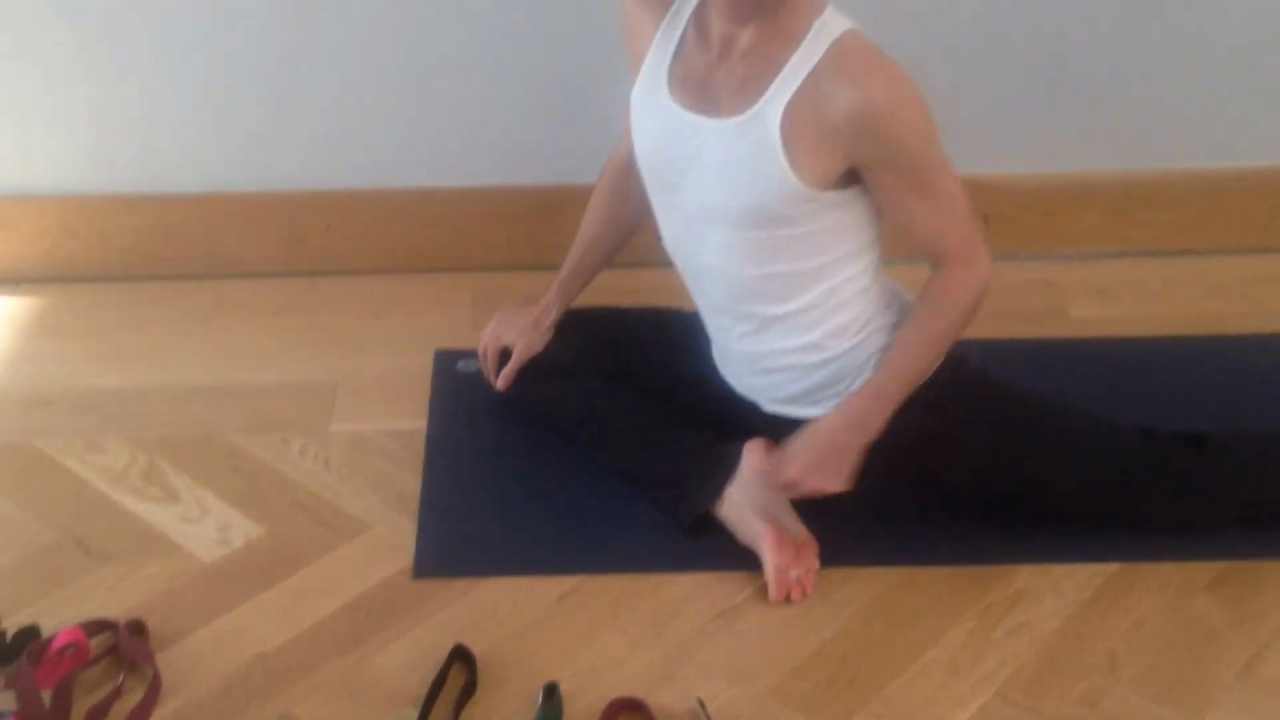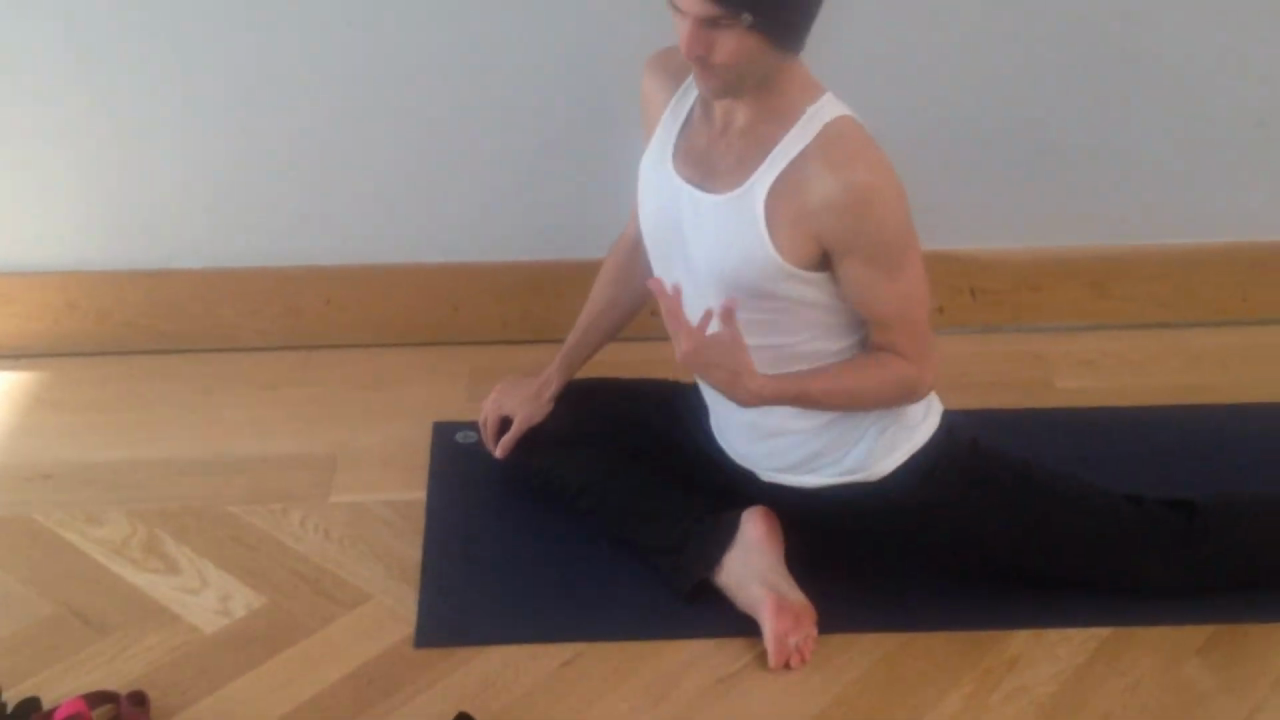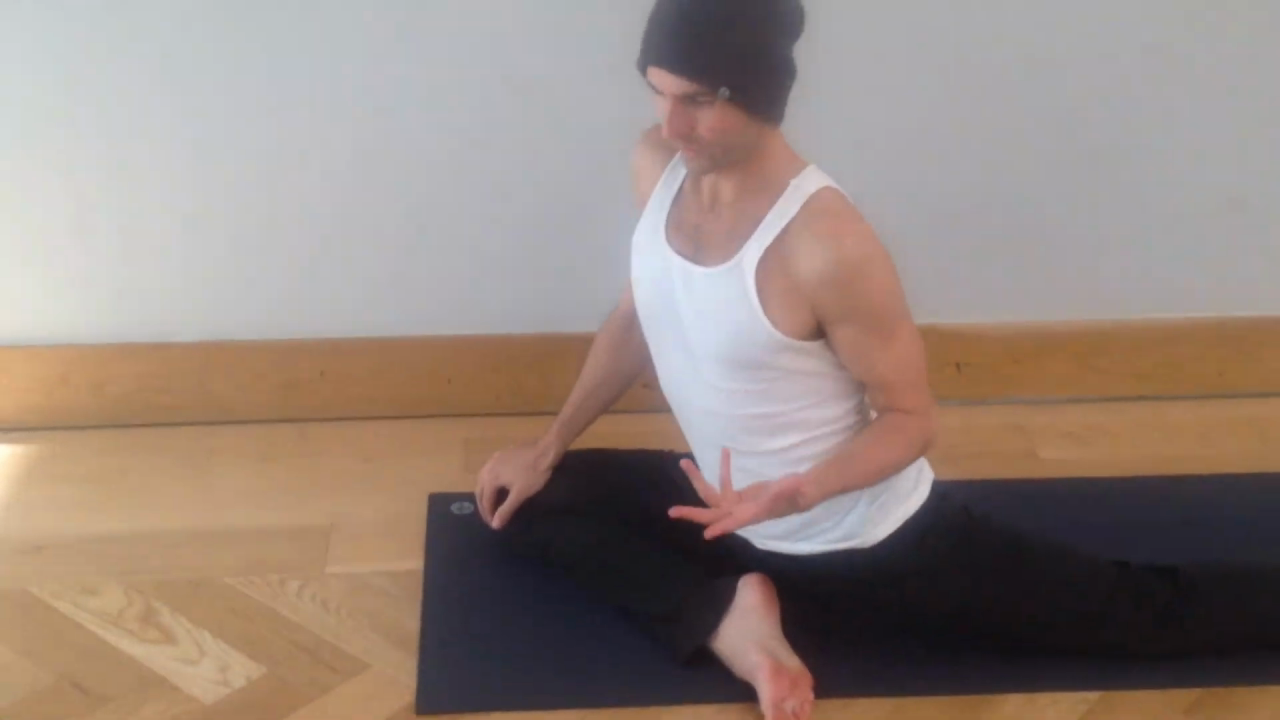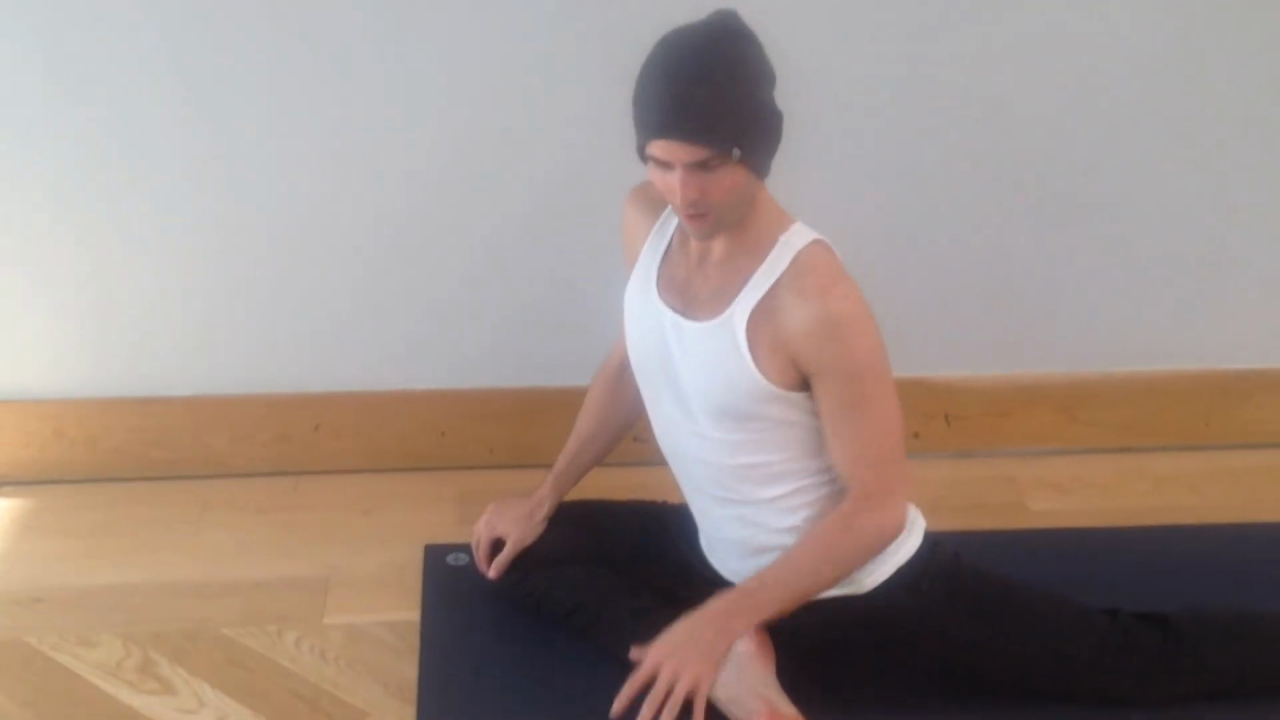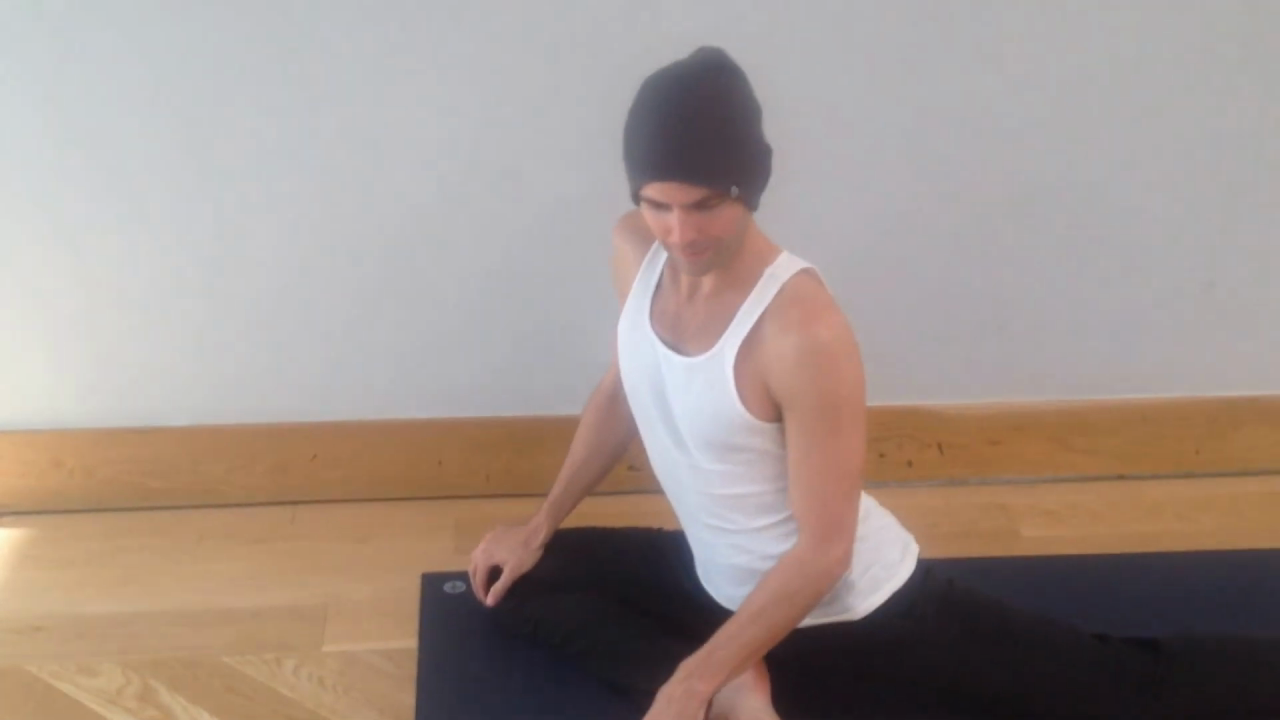
dt=0.3s
person 1, frame 1
left shoulder: (852, 87)
left elbow: (964, 265)
right elbow: (636, 163)
left wrist: (850, 428)
right wrist: (551, 302)
left hip: (864, 394)
right hip: (733, 374)
left knee: (1157, 477)
right knee: (533, 360)
right ankle: (724, 480)
person 1, frame 2
left shoulder: (840, 175)
right shoulder: (667, 86)
left elbow: (909, 368)
right elbow: (647, 240)
left wrist: (756, 388)
right wrist: (555, 374)
left hip: (875, 472)
right hip: (735, 444)
left knee: (1143, 545)
right knee: (535, 436)
right ankle: (726, 551)
person 1, frame 3
left shoulder: (828, 245)
right shoulder: (655, 162)
left elbow: (911, 417)
right elbow: (640, 313)
left wrist: (794, 494)
right wrist: (549, 445)
left hip: (866, 539)
right hip: (732, 504)
left knee: (1134, 610)
right knee: (528, 503)
right ankle: (722, 615)
person 1, frame 4
left shoulder: (815, 301)
right shoulder: (644, 219)
left elbow: (877, 509)
right elbow: (633, 363)
left wrist: (723, 619)
right wrist: (545, 495)
left hip: (864, 587)
right hip: (724, 556)
right knee: (524, 553)
person 1, frame 5
left shoulder: (802, 331)
right shoulder: (634, 249)
left elbow: (824, 552)
right elbow: (623, 390)
right wrist: (541, 523)
left hip: (857, 611)
right hip: (723, 580)
right knee: (519, 581)
